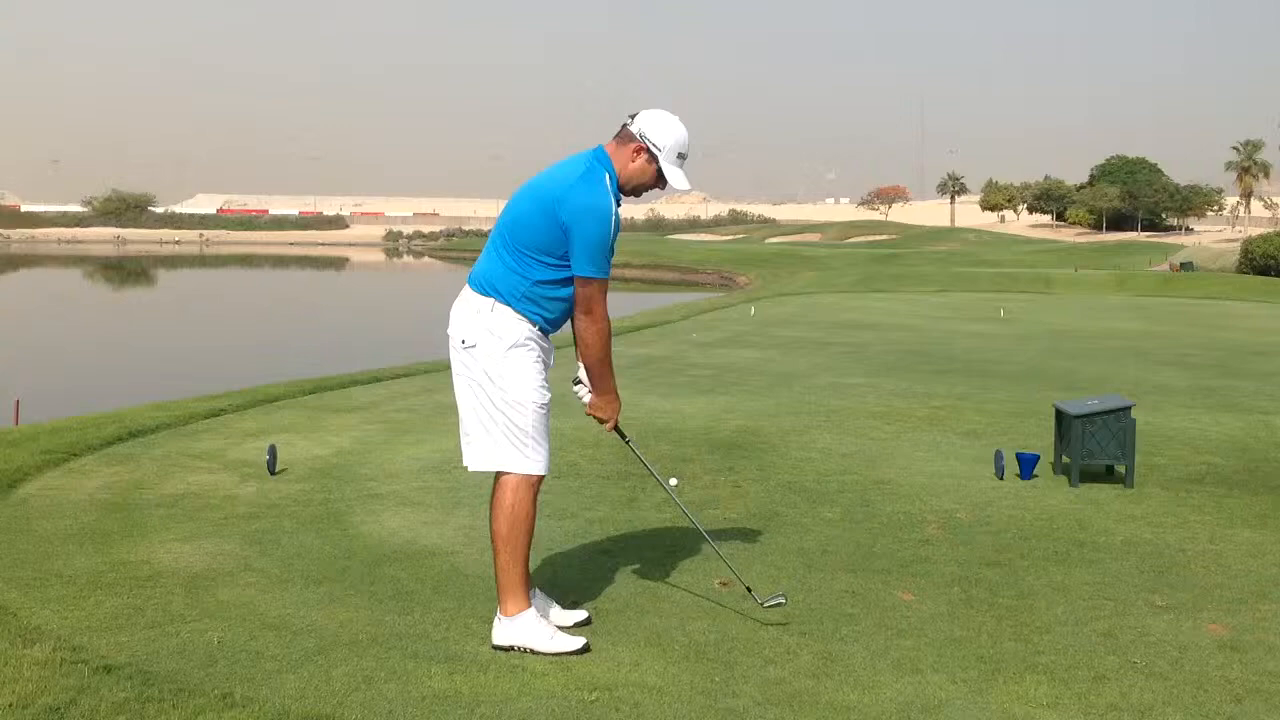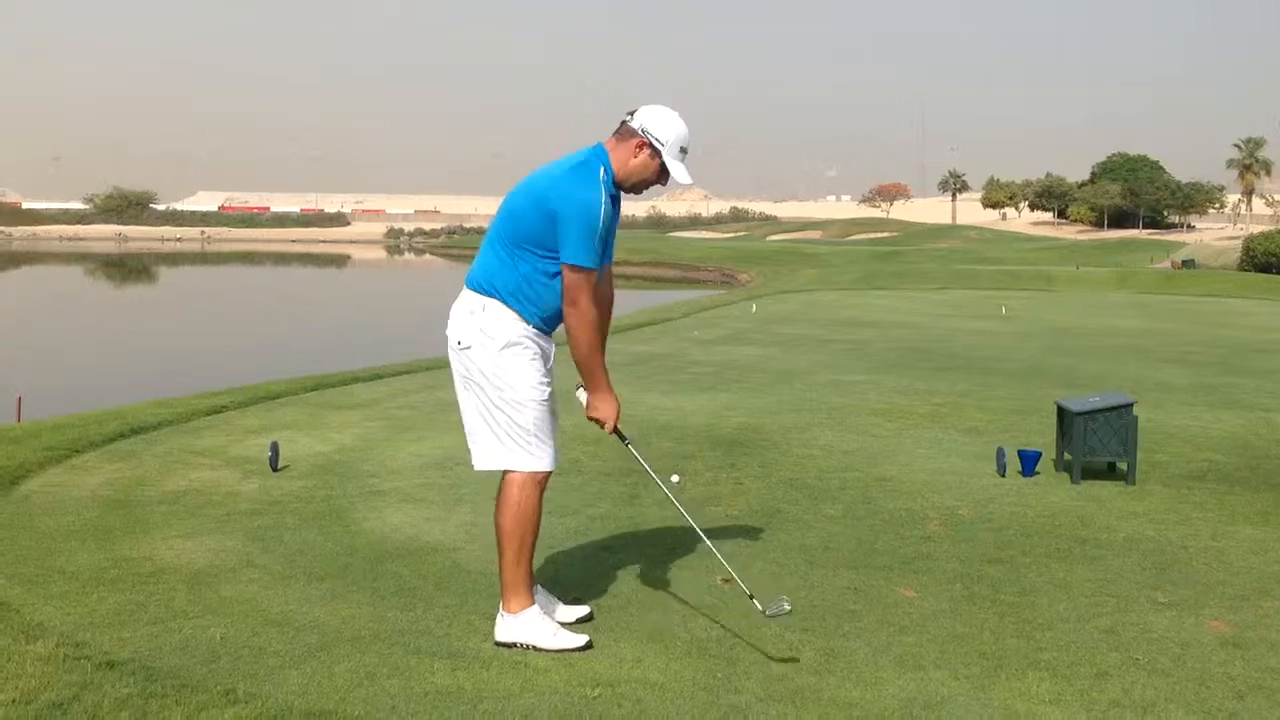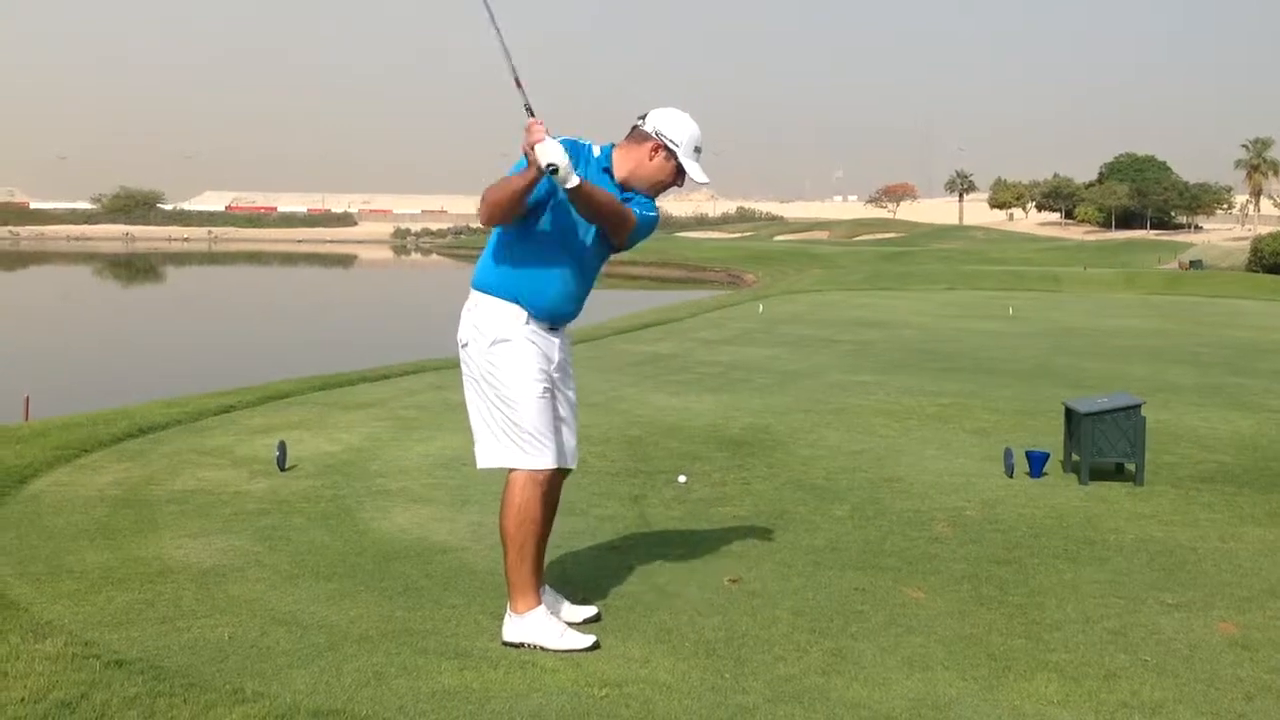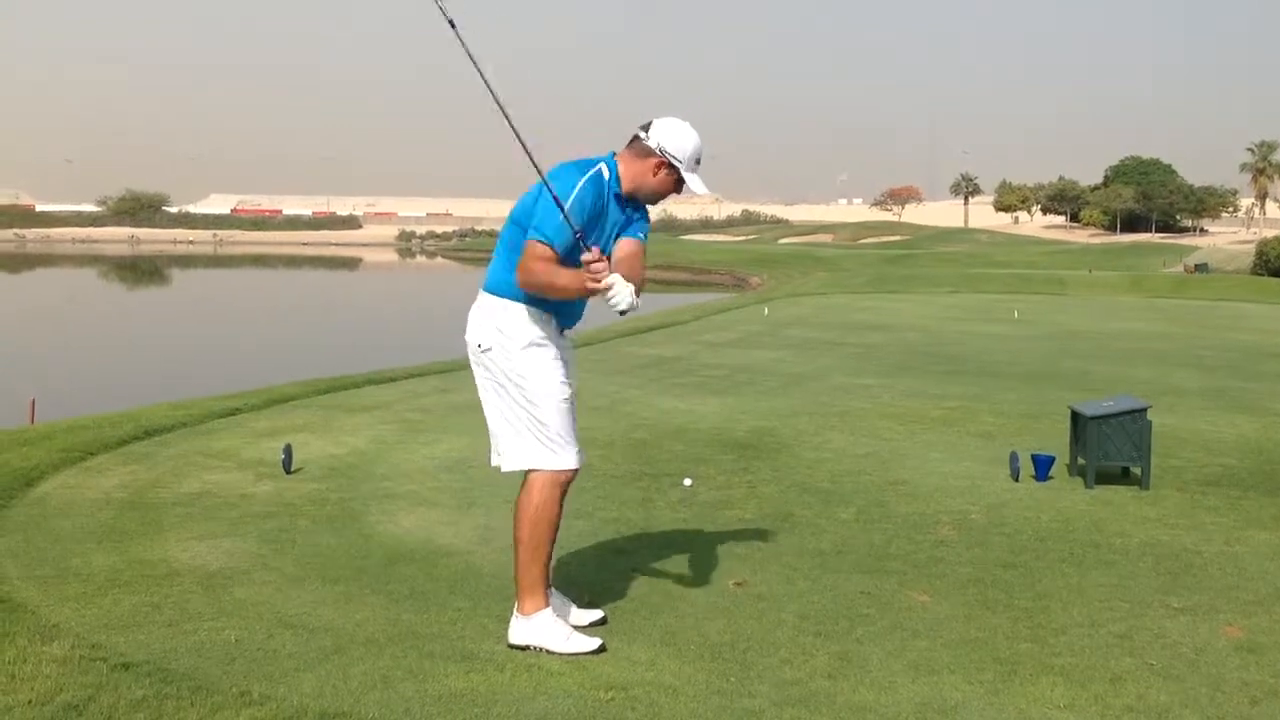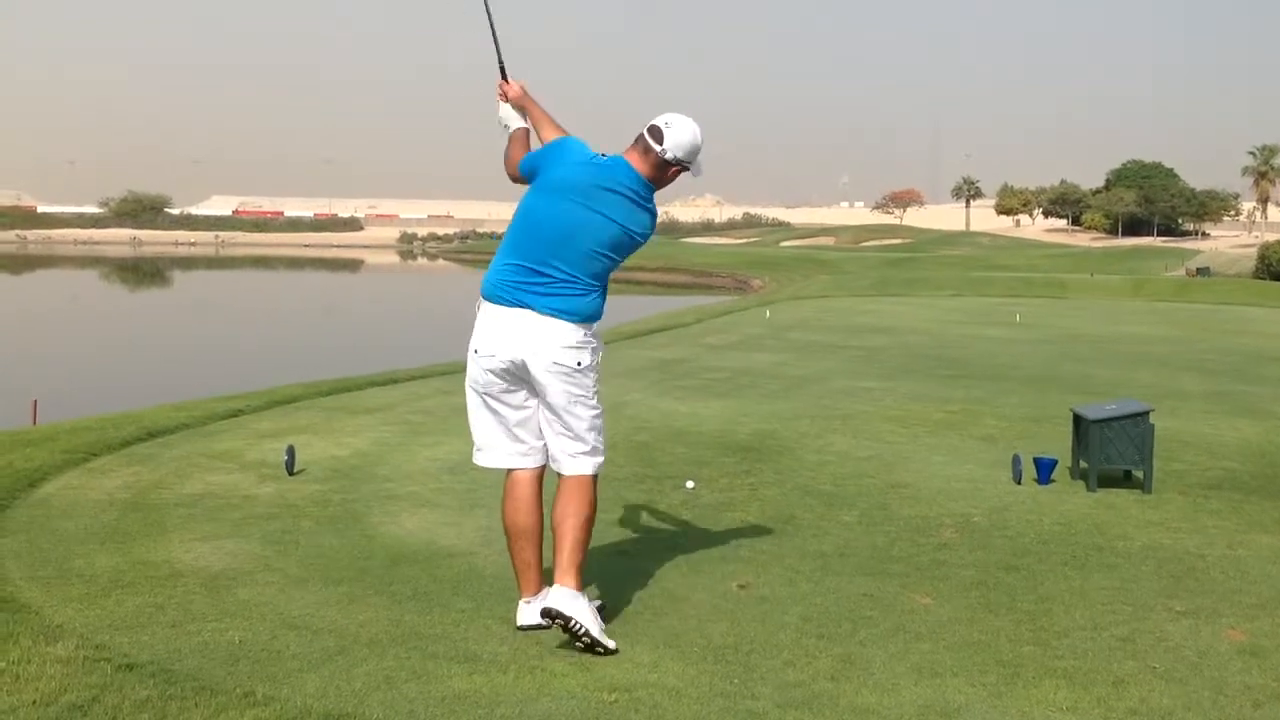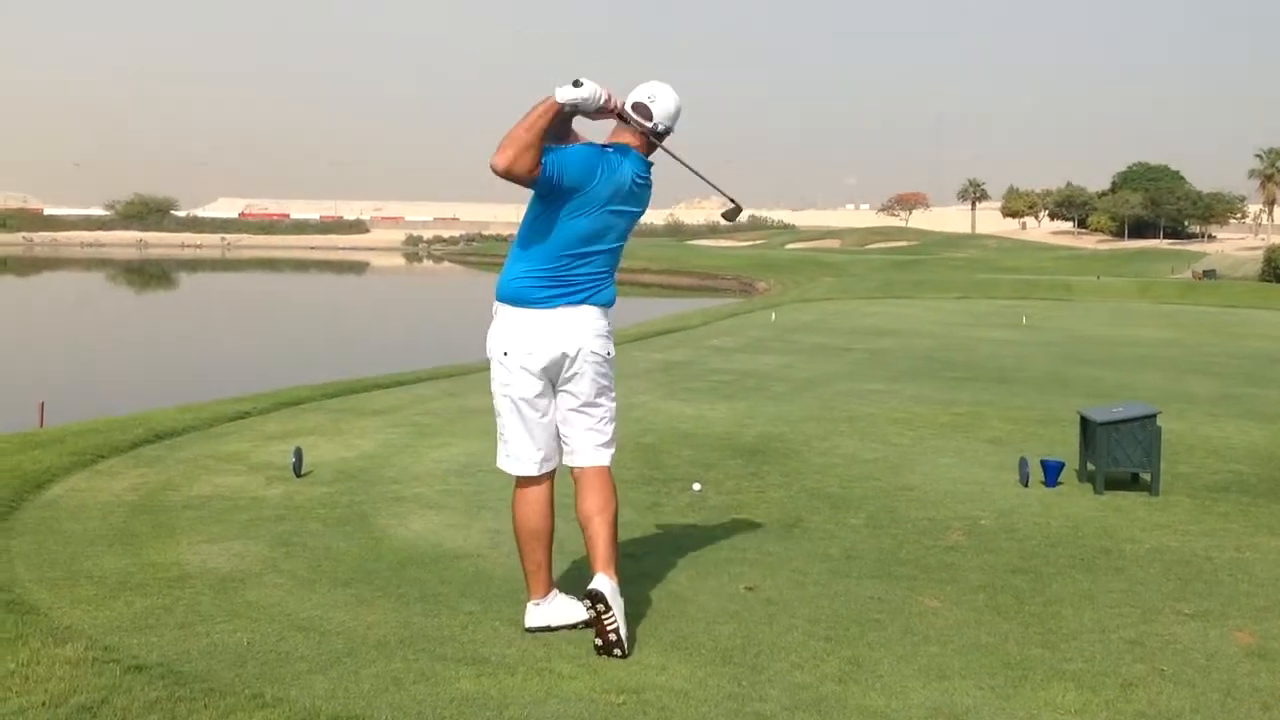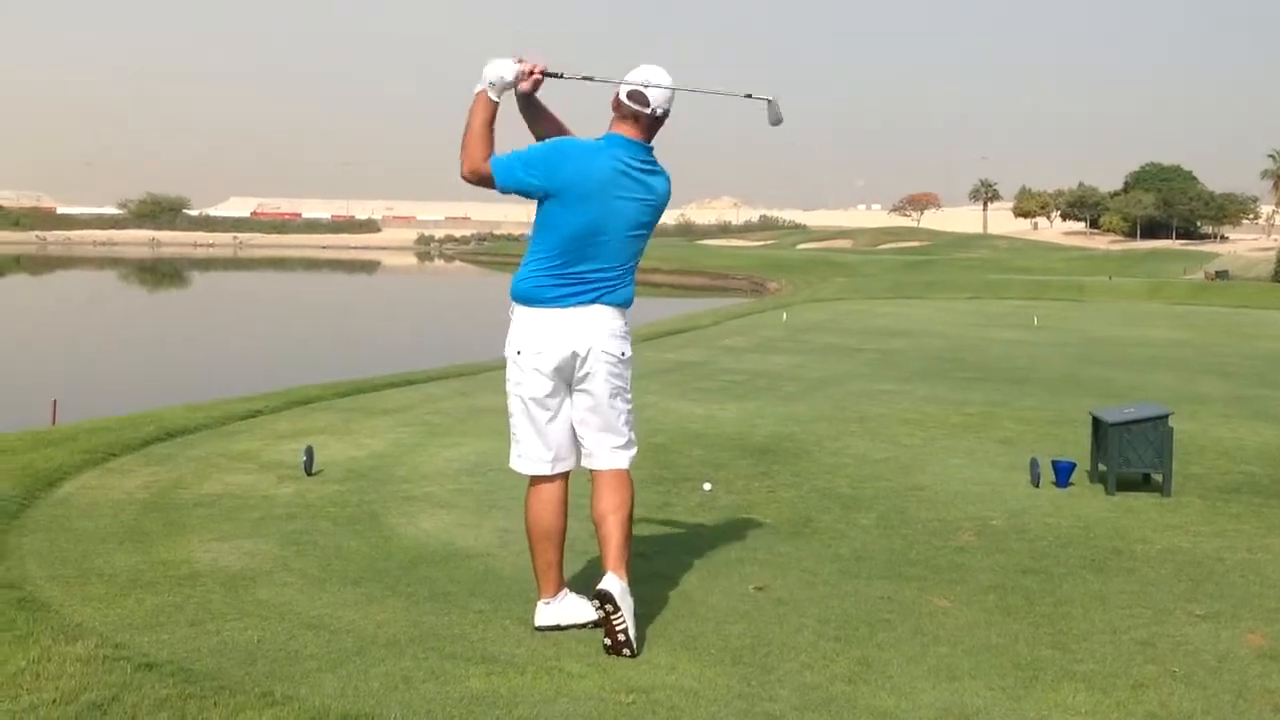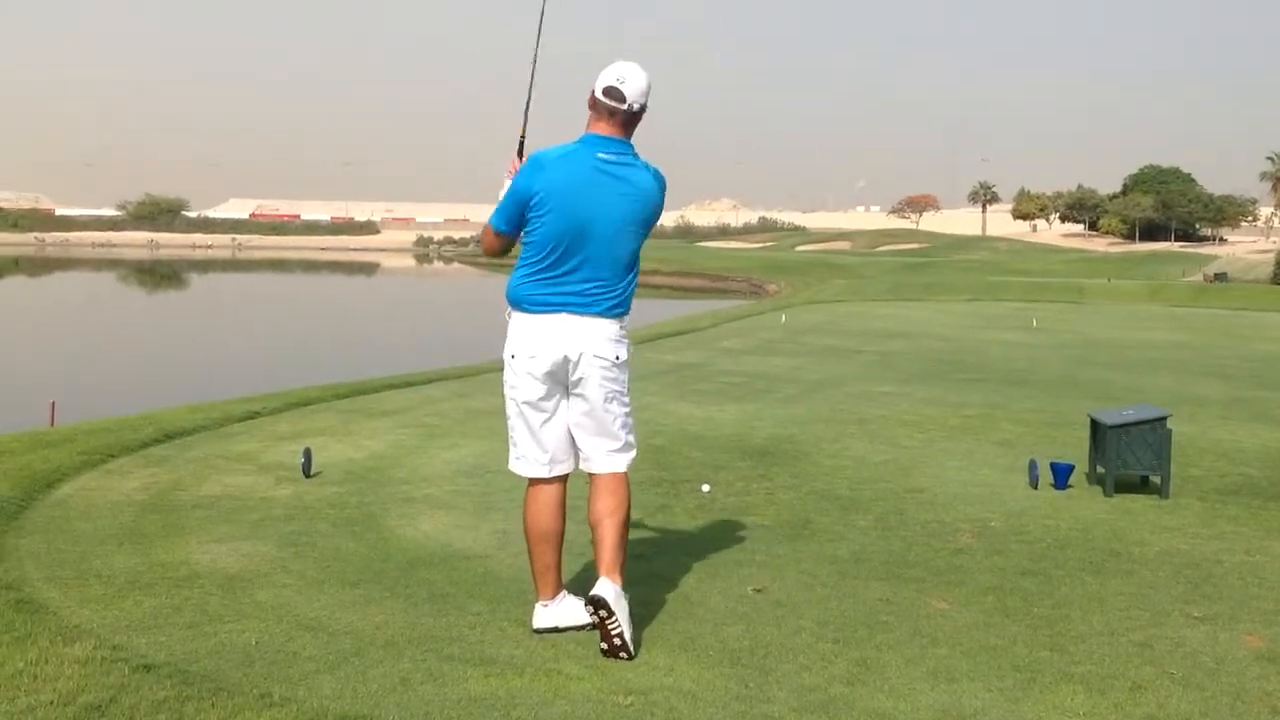
dt=0.4s
person 1, frame 1
left shoulder: (585, 175)
right shoulder: (593, 199)
left elbow: (581, 301)
right elbow: (591, 311)
left wrist: (588, 369)
right wrist: (606, 391)
left hip: (505, 328)
right hip: (499, 331)
left knee: (518, 467)
right knee: (520, 470)
left ankle: (519, 596)
right ankle: (513, 618)
person 1, frame 2
left shoulder: (603, 194)
right shoulder: (583, 188)
left elbow: (596, 294)
right elbow: (574, 303)
left wrist: (597, 382)
right wrist: (599, 388)
left hip: (519, 331)
right hip: (497, 329)
left knee: (527, 465)
right knee: (526, 468)
left ankle: (524, 592)
right ankle: (517, 615)
person 1, frame 3
left shoulder: (642, 212)
right shoulder: (566, 157)
left elbow: (609, 214)
right elbow: (490, 211)
left wrist: (569, 178)
right wrist: (534, 166)
left hip: (550, 335)
right hip: (501, 328)
left knee: (554, 467)
right knee: (531, 468)
left ankle: (533, 592)
right ankle: (523, 616)
person 1, frame 4
left shoulder: (631, 212)
right shoulder: (579, 183)
left elbow: (630, 267)
right elbow: (530, 273)
left wrist: (616, 282)
right wrist: (590, 278)
left hip: (535, 334)
right hip: (515, 330)
left knee: (543, 469)
right knee: (550, 467)
left ankle: (537, 595)
right ankle: (531, 616)
person 1, frame 5
left shoulder: (571, 163)
right shoulder: (644, 217)
left elbow: (522, 161)
left wrist: (515, 114)
right wrist: (525, 107)
left hip: (498, 325)
right hip: (564, 341)
left knee: (522, 467)
right knee: (577, 466)
left ankle: (533, 600)
right ankle: (567, 594)
person 1, frame 6
left shoulder: (589, 166)
right shoulder: (638, 184)
left elbow: (506, 162)
right elbow: (558, 137)
left wrist: (563, 98)
right wrist: (570, 107)
left hip: (524, 329)
right hip: (587, 330)
left knee: (533, 471)
right knee: (593, 461)
left ankle: (542, 600)
right ankle: (604, 582)
person 1, frame 7
left shoulder: (566, 160)
right shoulder: (657, 185)
left elbow: (473, 168)
left wrist: (488, 91)
right wrist: (531, 102)
left hip: (538, 328)
right hip: (603, 331)
left knee: (547, 469)
right knee: (610, 461)
left ankle: (552, 599)
right ankle: (614, 579)
person 1, frame 8
left shoulder: (541, 169)
right shoulder: (651, 184)
left elbow: (491, 245)
left hip: (534, 335)
right hip: (600, 337)
left knee: (544, 473)
right knee: (609, 466)
left ankle: (550, 601)
right ankle: (609, 587)
